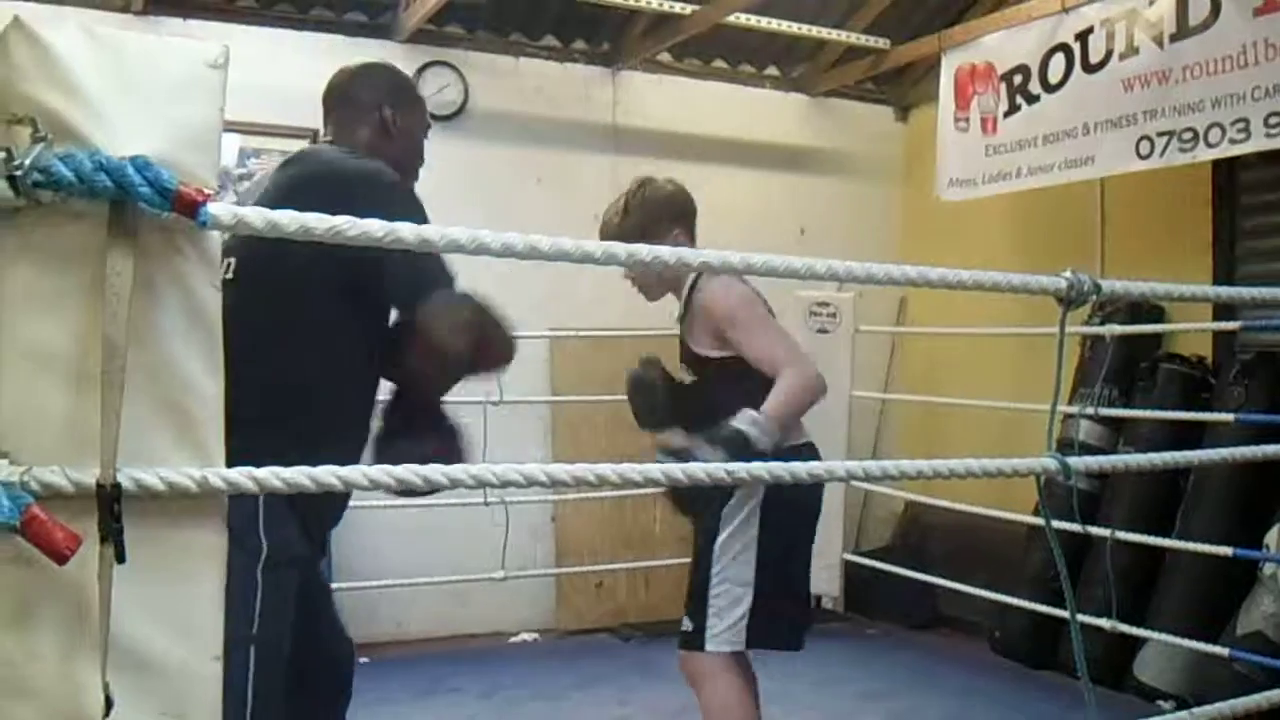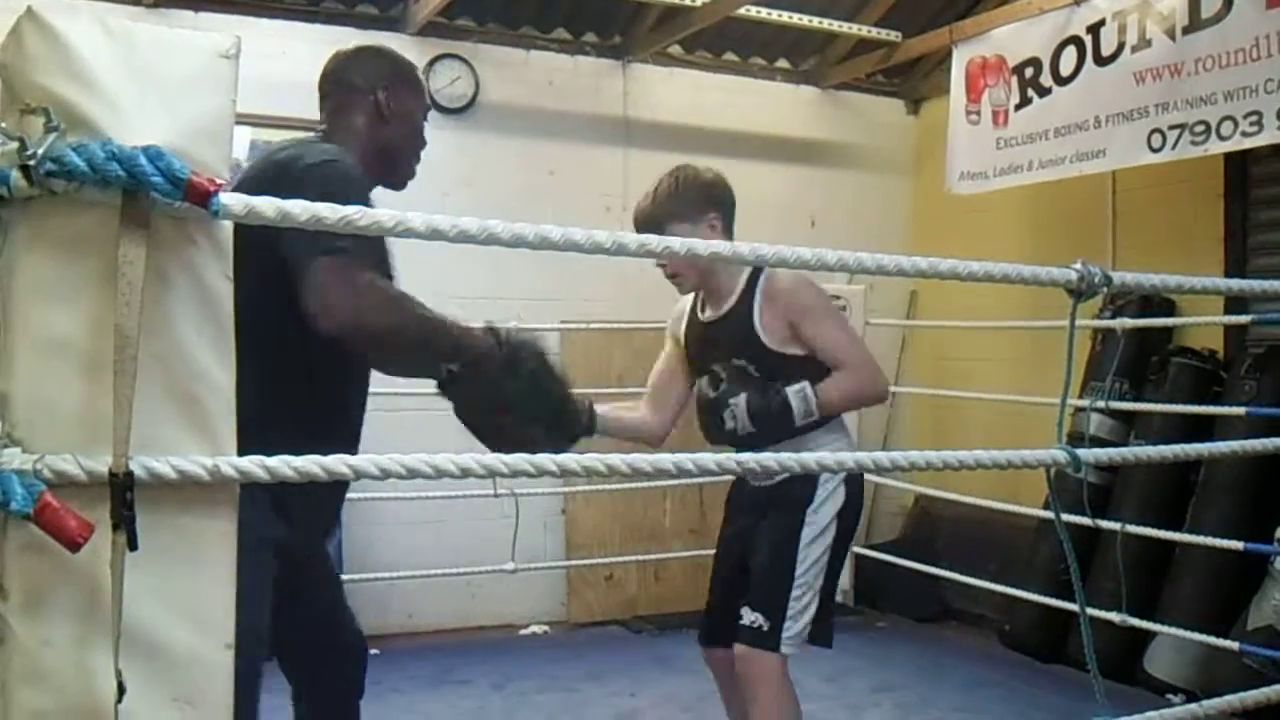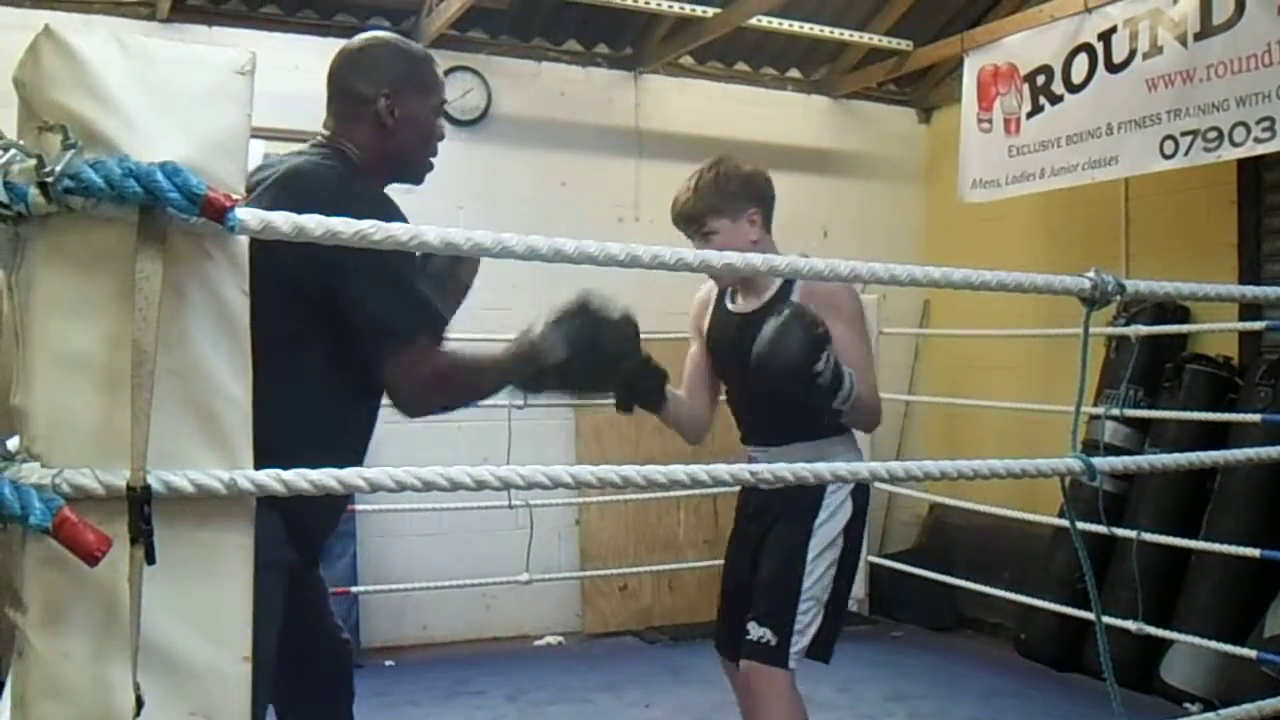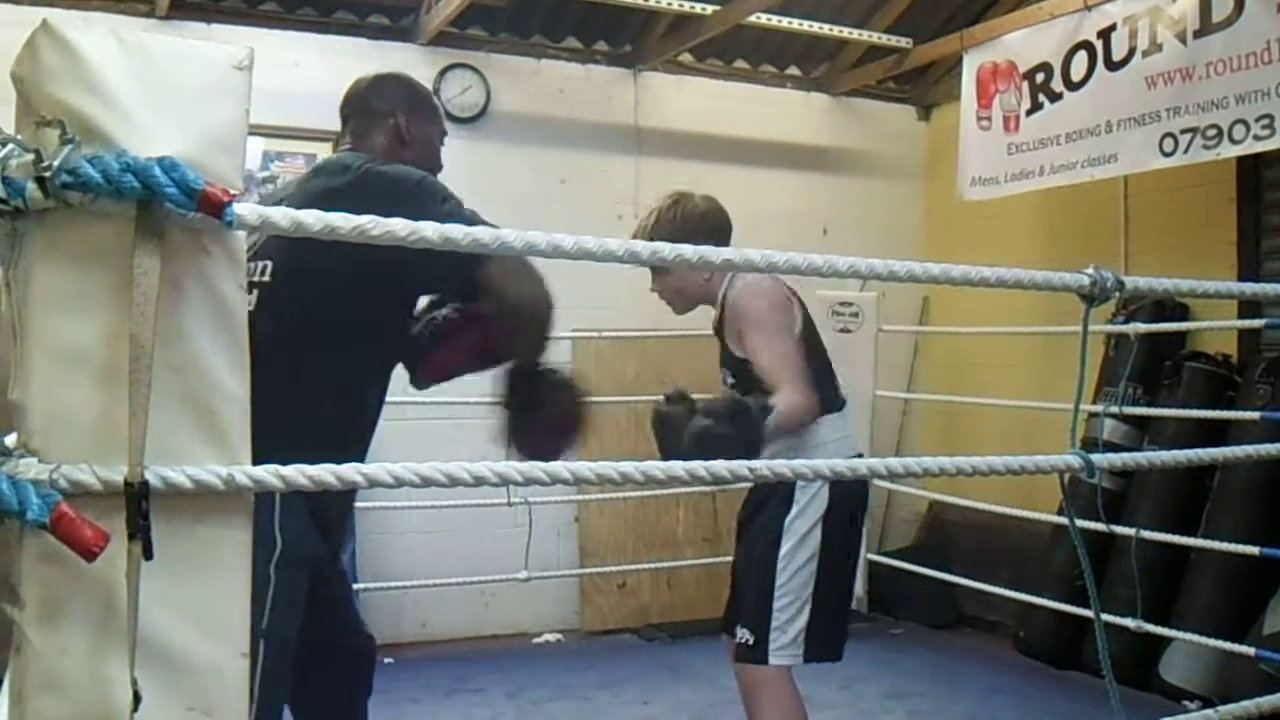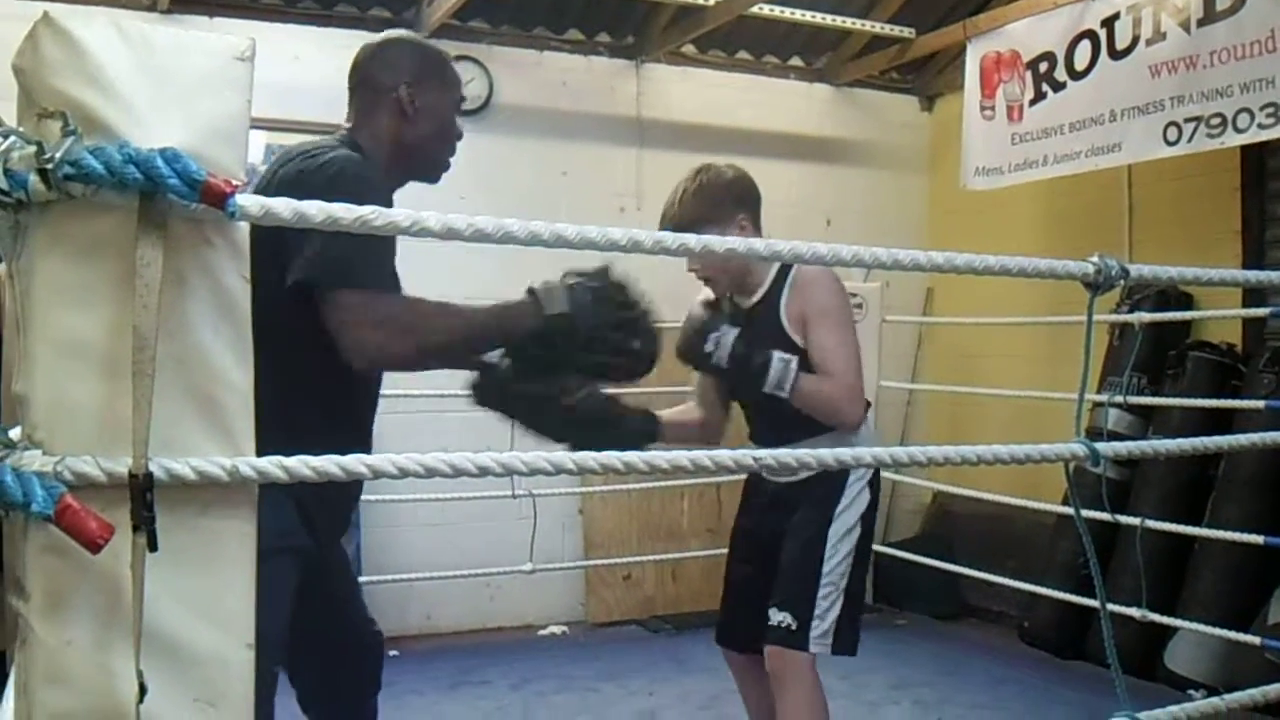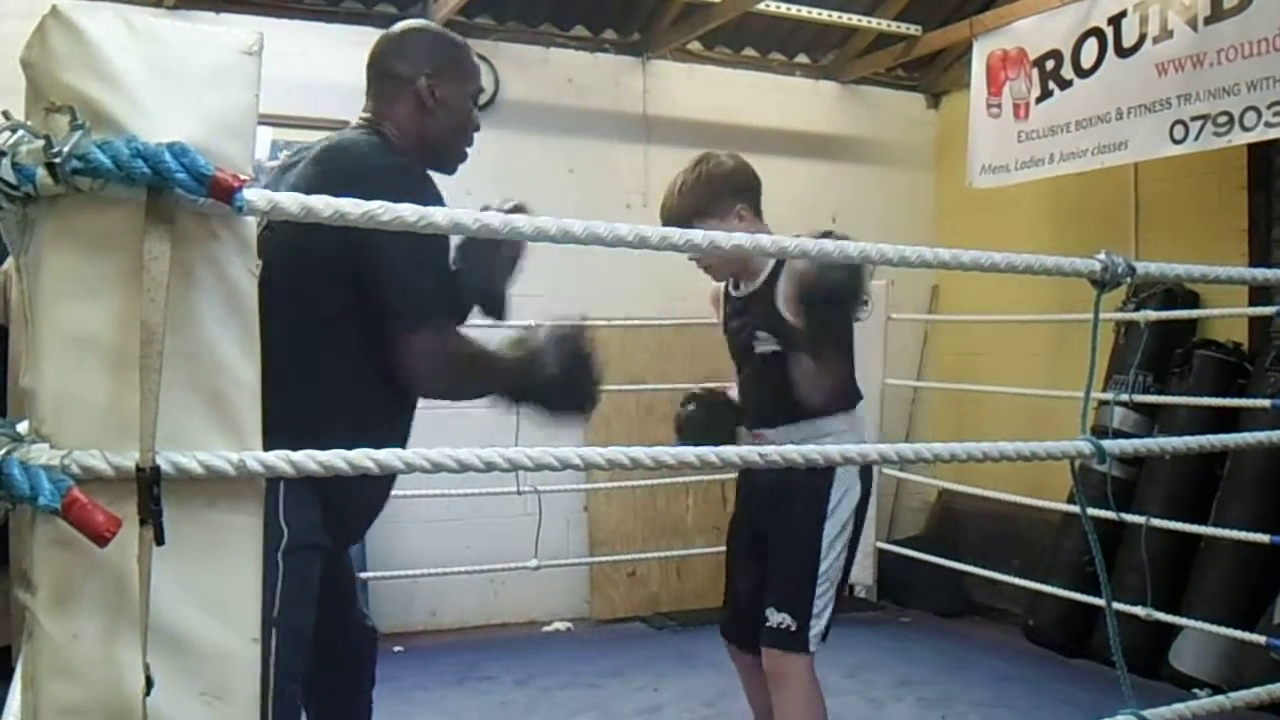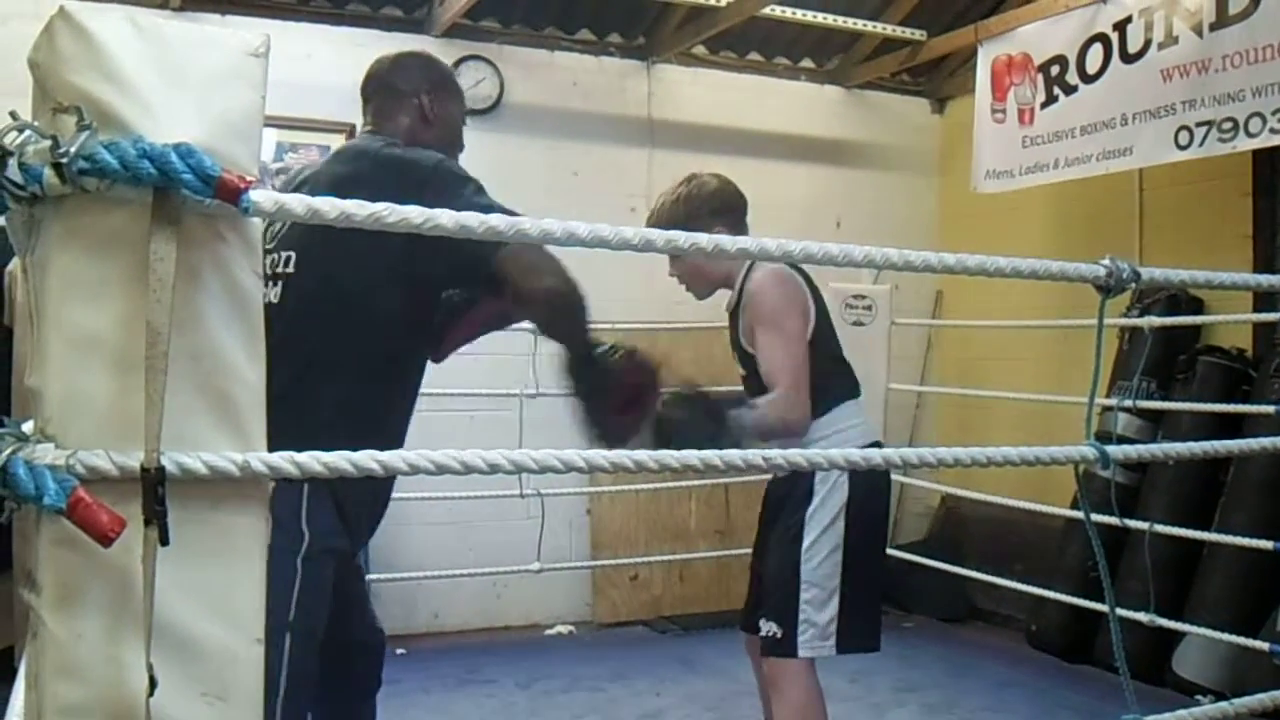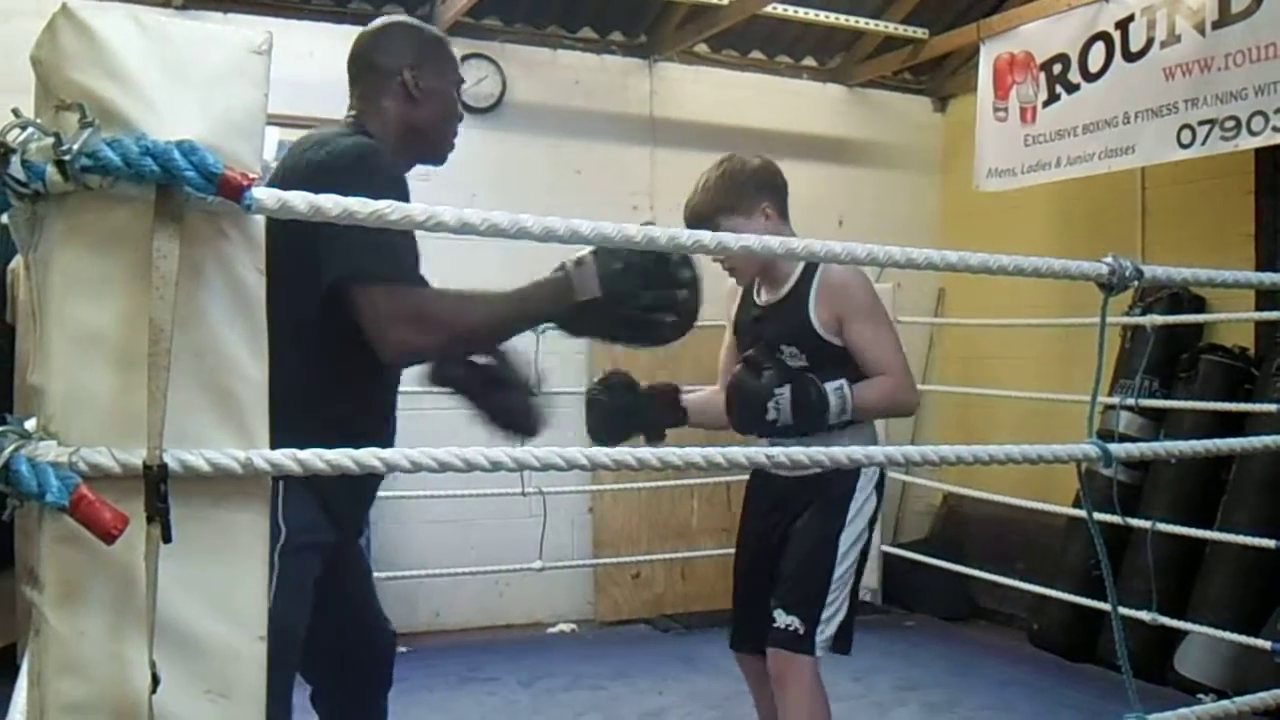
dt=0.4s
person 1, frame 1
left shoulder: (283, 188)
right shoulder: (367, 190)
right elbow: (450, 338)
left wrist: (410, 351)
right wrist: (420, 401)
left hip: (262, 492)
right hip: (253, 489)
person 1, frame 2
left shoulder: (305, 180)
right shoulder: (318, 175)
left elbow: (354, 340)
right elbow: (344, 306)
left wrist: (456, 364)
right wrist: (484, 351)
left hip: (276, 490)
right hip: (236, 484)
left knee: (333, 665)
person 1, frame 3
left shoulder: (291, 181)
right shoulder: (350, 207)
right elbow: (418, 381)
left wrist: (421, 302)
right wrist: (539, 351)
left hip: (268, 503)
person 1, frame 4
left shoulder: (304, 199)
right shoulder: (393, 190)
right elbow: (524, 296)
left wrist: (444, 343)
right wrist: (523, 358)
left hip: (280, 491)
right hip: (263, 492)
left knee: (342, 665)
person 1, frame 5
left shoulder: (344, 181)
right shoulder: (335, 179)
left elbow: (375, 333)
right elbow: (373, 334)
right wrist: (540, 313)
left hip: (298, 490)
right hip: (252, 489)
person 1, frame 6
left shoulder: (321, 166)
right shoulder: (391, 185)
right elbow: (429, 364)
left wrist: (462, 285)
right wrist: (533, 367)
left hip: (296, 483)
right hip: (275, 482)
left knee: (344, 663)
person 1, frame 7
left shoulder: (318, 187)
right shoulder: (413, 174)
right elbow: (543, 282)
left wrist: (495, 303)
right wrist: (590, 361)
left hip: (302, 479)
right hip: (293, 483)
left knee: (354, 663)
person 1, frame 8
left shoulder: (347, 166)
right shoulder: (351, 167)
right elbow: (405, 326)
left wrist: (465, 364)
right wrist: (565, 293)
left hip: (317, 482)
right hip: (280, 485)
left knee: (363, 660)
person 2, frame 1
left shoulder: (714, 293)
right shoulder: (706, 294)
left elbow: (805, 379)
left wrist: (738, 444)
right wrist: (685, 406)
left hip: (769, 478)
right hip: (762, 477)
left knee: (707, 655)
right knee: (726, 644)
person 2, frame 2
left shoulder: (781, 289)
right shoulder: (686, 319)
left elbow: (871, 382)
right elbow: (655, 423)
left wrist: (782, 406)
left hip: (816, 484)
right hip: (758, 487)
left knee: (758, 652)
right knee: (722, 647)
person 2, frame 3
left shoulder: (822, 290)
right shoulder: (709, 305)
left elbow: (870, 412)
right elbow: (695, 424)
left wrist: (827, 381)
right wrist: (643, 383)
left hip: (822, 491)
right hip: (764, 490)
left knee: (768, 664)
right knee: (739, 658)
person 2, frame 4
left shoulder: (753, 295)
right shoulder: (732, 306)
left elbow: (798, 402)
left wrist: (745, 428)
left hip: (814, 481)
right hip: (788, 481)
left knee: (763, 662)
right knee: (744, 647)
person 2, frame 5
left shoulder: (811, 284)
right shoulder: (714, 307)
left elbow: (847, 408)
right elbow: (708, 424)
left wrist: (756, 361)
right wrist: (625, 425)
left hip: (833, 482)
right hip: (770, 482)
left knee: (787, 656)
right knee: (741, 648)
person 2, frame 6
left shoulder: (808, 276)
right shoulder: (727, 292)
left elbow: (818, 392)
left wrist: (827, 331)
right wrist: (718, 415)
left hip: (824, 476)
right hip: (763, 476)
left knee: (787, 652)
right knee: (746, 644)
person 2, frame 7
left shoulder: (769, 285)
right shoulder: (748, 294)
left elbow: (790, 410)
left wrist: (715, 428)
right wrist: (713, 422)
left hip: (833, 476)
right hip: (802, 475)
left knee: (788, 656)
right knee: (764, 642)
person 2, frame 8
left shoulder: (838, 282)
right shoulder: (744, 295)
left elbow: (900, 392)
right elbow: (734, 401)
left wrist: (815, 401)
right wrist: (661, 407)
left hip: (839, 481)
right hip: (775, 481)
left knee: (788, 651)
right knee: (752, 648)
